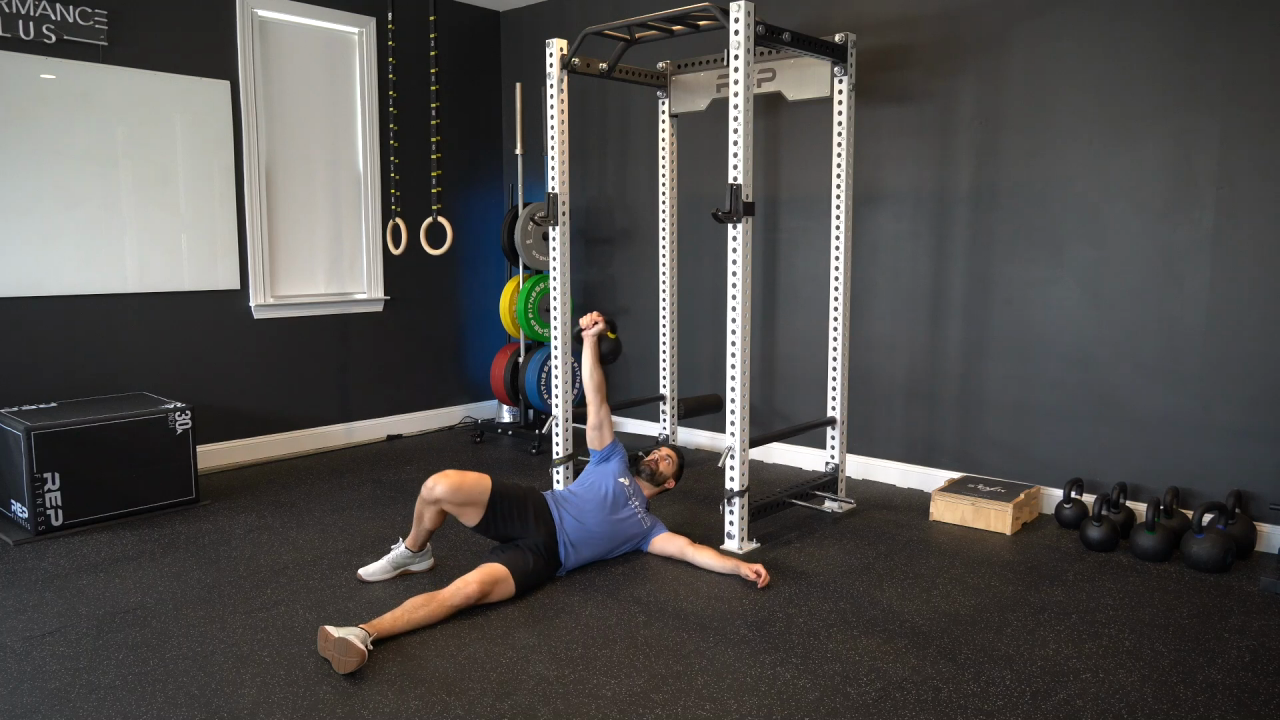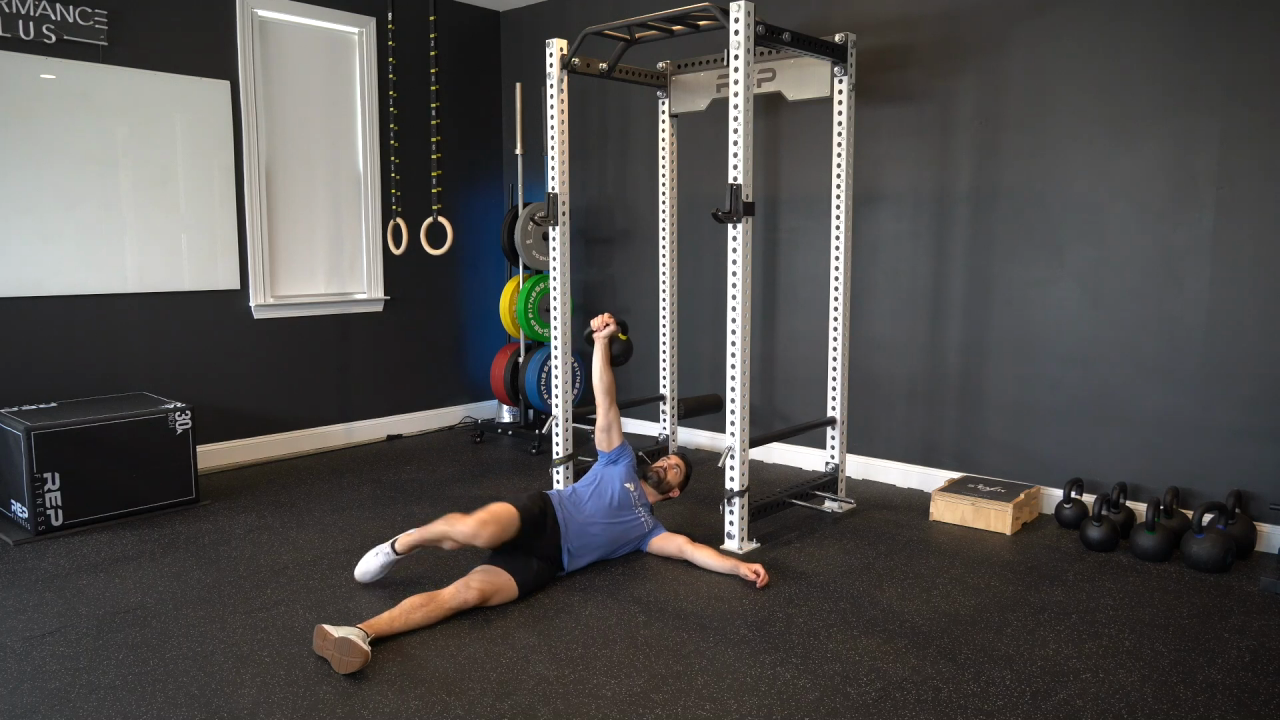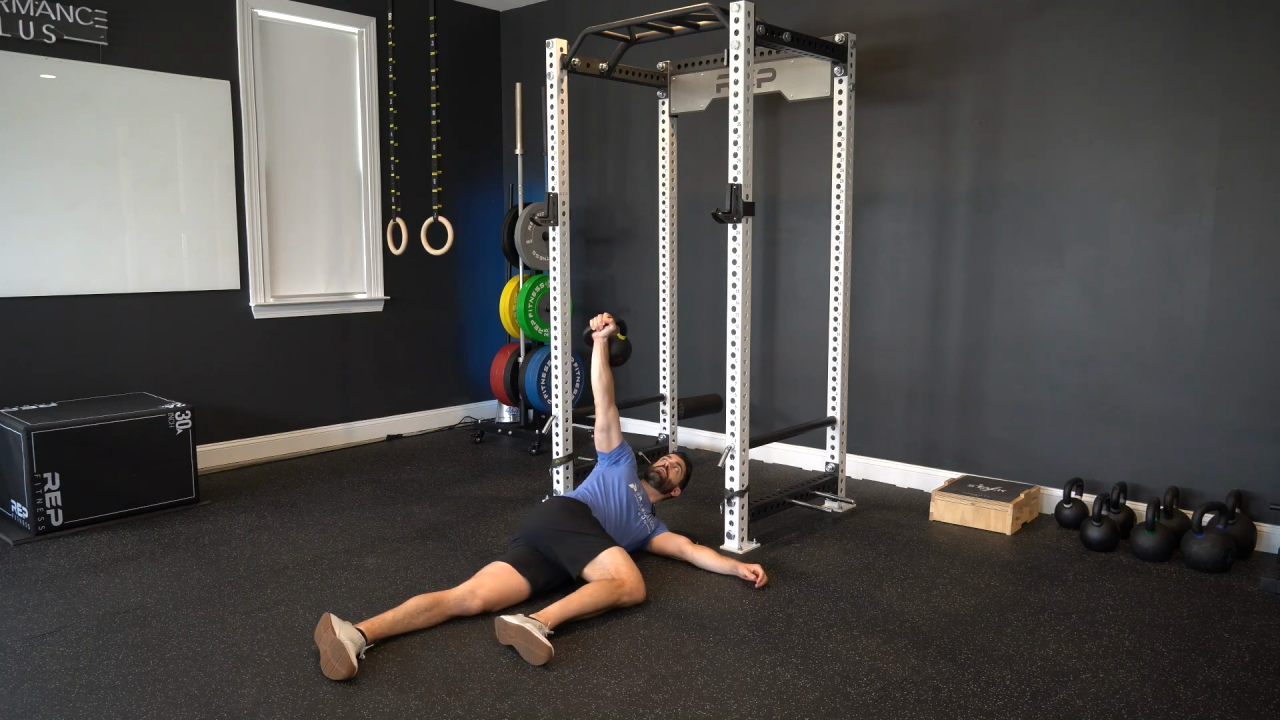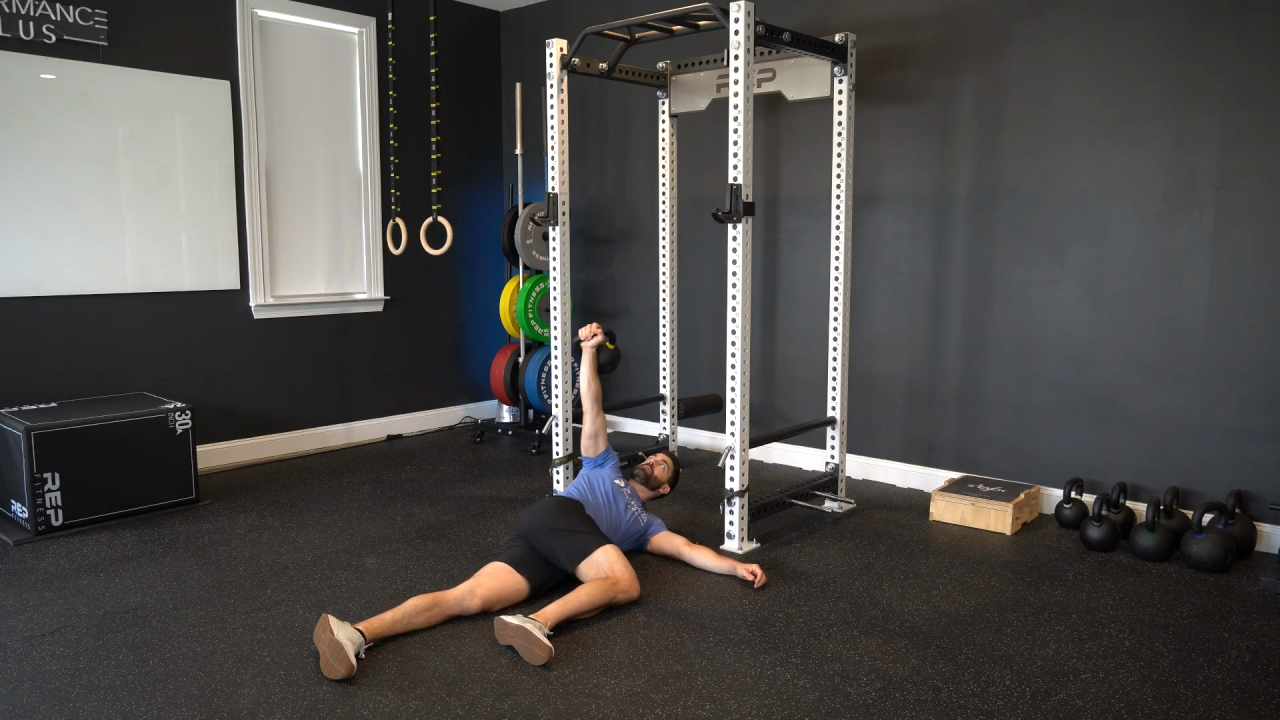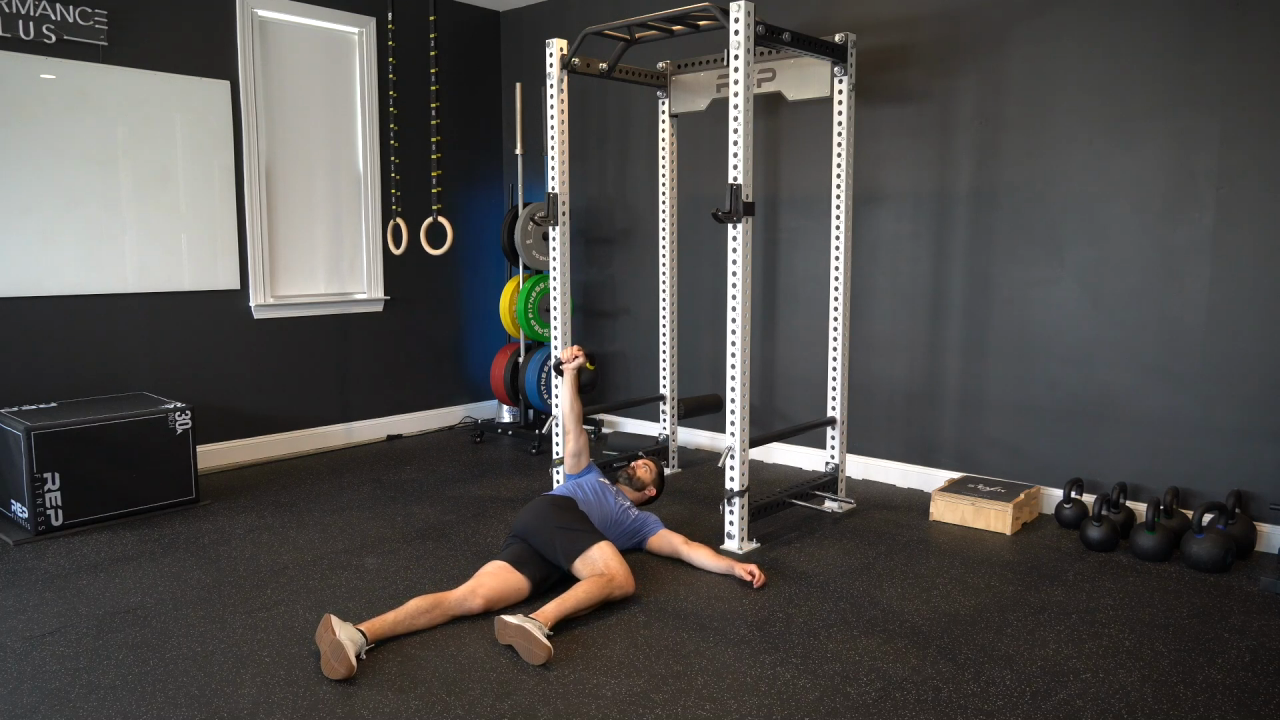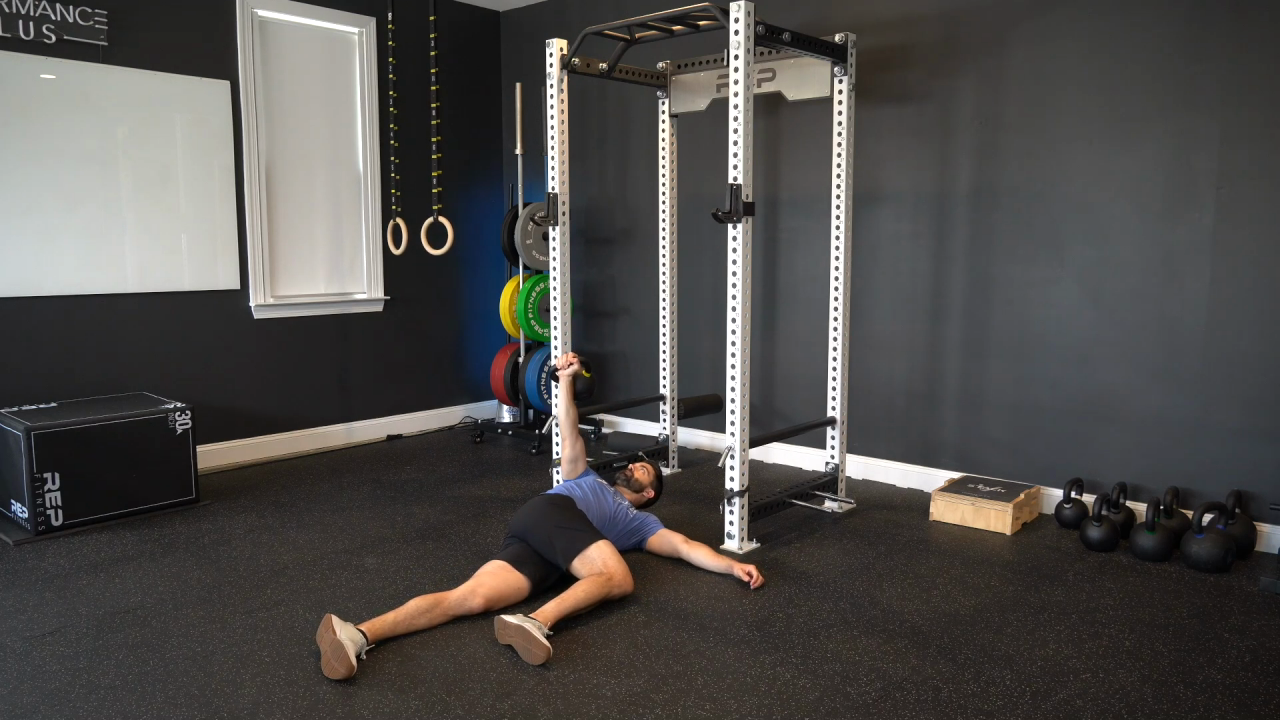
dt=0.7s
person 1, frame 1
left shoulder: (646, 526)
right shoulder: (614, 461)
left elbow: (689, 550)
right elbow: (596, 404)
left wrist: (743, 566)
right wrist: (591, 339)
left hip: (541, 555)
right hip: (531, 511)
left knee: (467, 591)
right knee: (442, 487)
left ankle: (364, 632)
right ankle: (414, 551)
person 1, frame 2
left shoulder: (648, 527)
right shoulder: (620, 462)
left elbow: (689, 549)
right elbow: (606, 405)
left wrist: (740, 565)
right wrist: (602, 341)
left hip: (546, 558)
right hip: (543, 511)
left knee: (469, 592)
right knee: (479, 530)
left ankle: (362, 632)
right ankle: (400, 546)
person 1, frame 3
left shoulder: (650, 526)
right shoulder: (621, 462)
left elbow: (689, 550)
right elbow: (605, 405)
left wrist: (739, 566)
right wrist: (601, 340)
left hip: (554, 560)
right hip: (563, 518)
left knee: (470, 599)
left ankle: (358, 634)
person 1, frame 4
left shoulder: (647, 524)
right shoulder: (605, 465)
left elbow: (686, 550)
right elbow: (592, 412)
left wrist: (737, 567)
right wrist: (590, 351)
left hip: (556, 560)
right hip: (555, 516)
person 1, frame 5
left shoulder: (642, 522)
right shoulder: (588, 475)
left elbow: (685, 547)
right elbow: (574, 432)
left wrist: (734, 565)
right wrist: (571, 372)
left hip: (552, 556)
right hip: (550, 513)
person 1, frame 6
left shoulder: (640, 523)
right shoulder: (586, 478)
left elbow: (684, 546)
right elbow: (570, 438)
left wrist: (734, 566)
right wrist: (566, 380)
left hip: (551, 556)
right hip: (548, 511)
